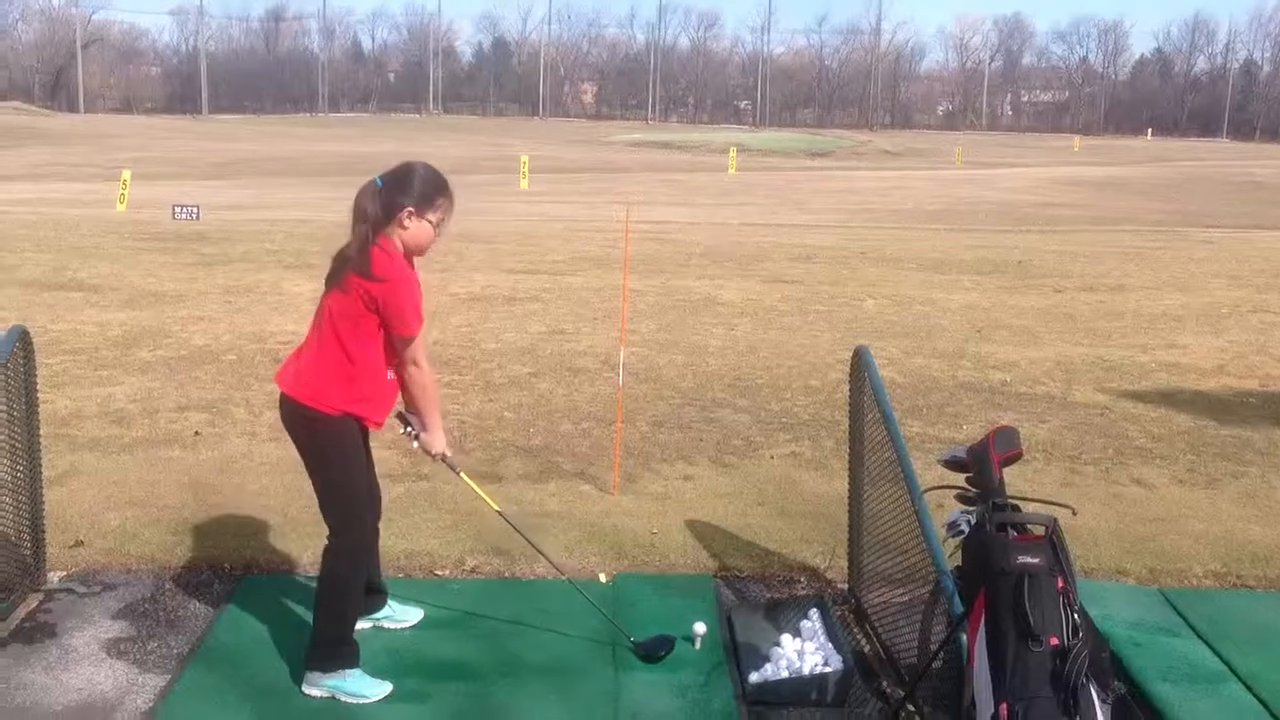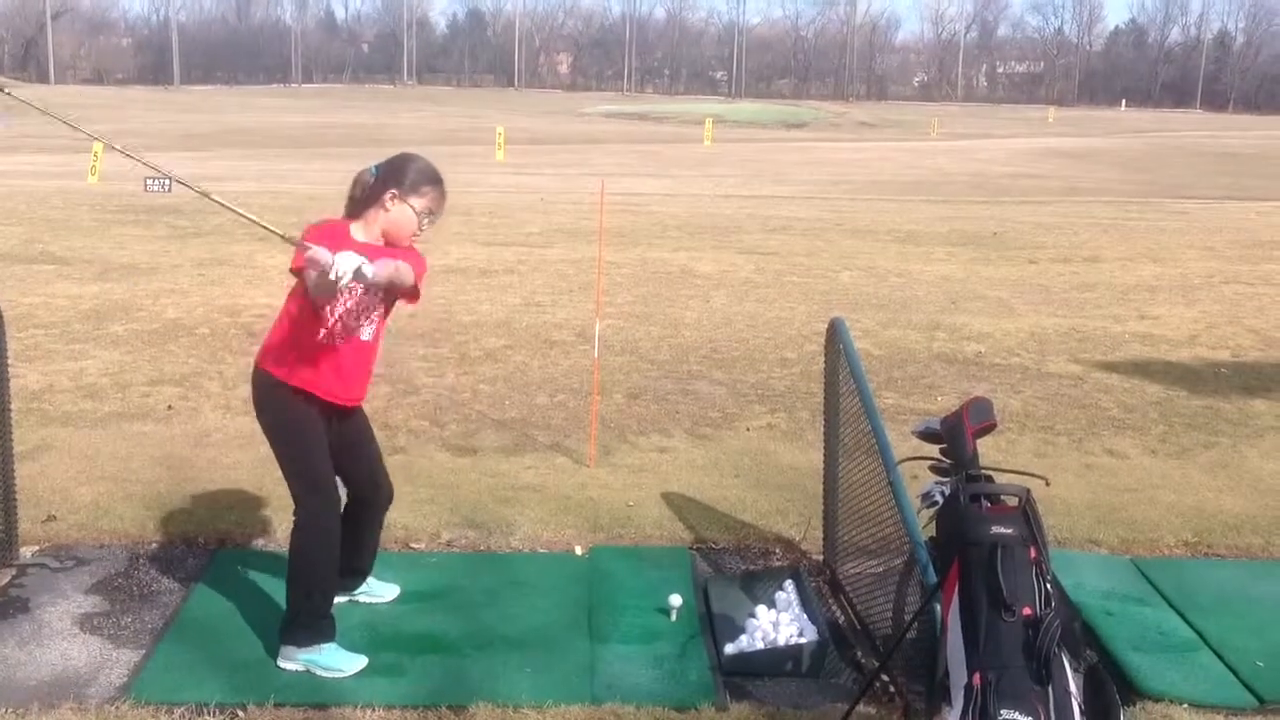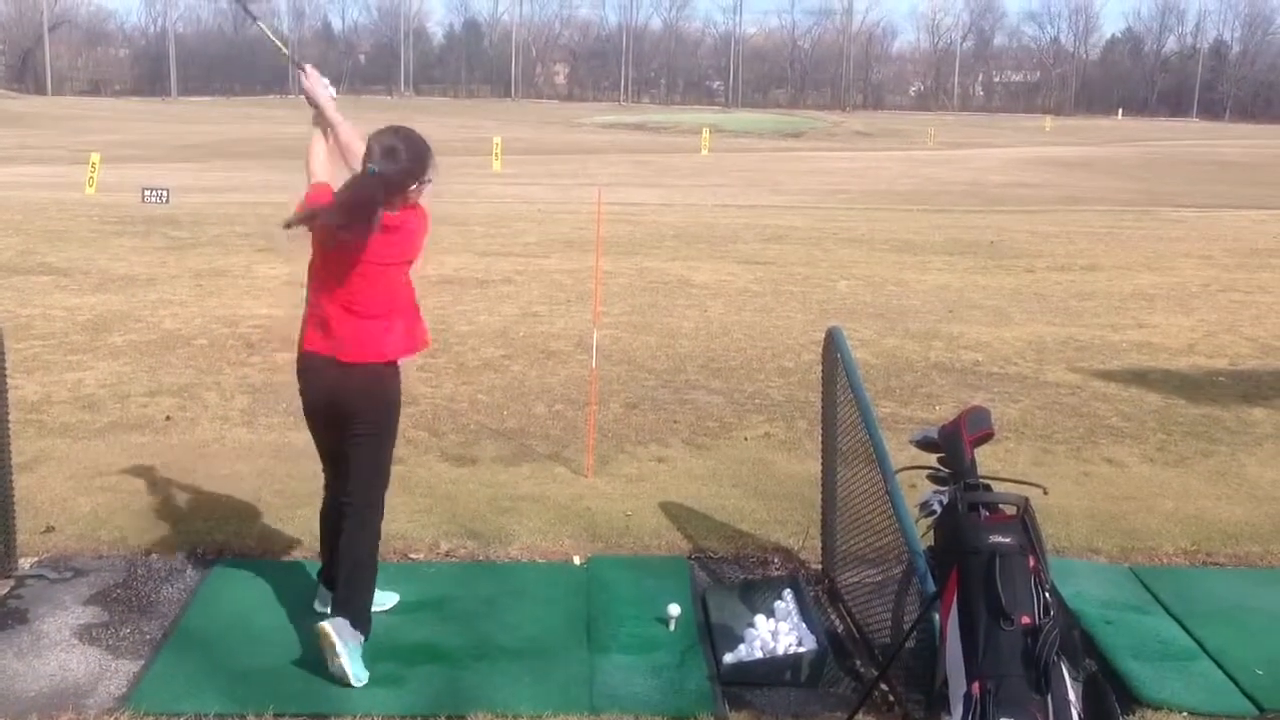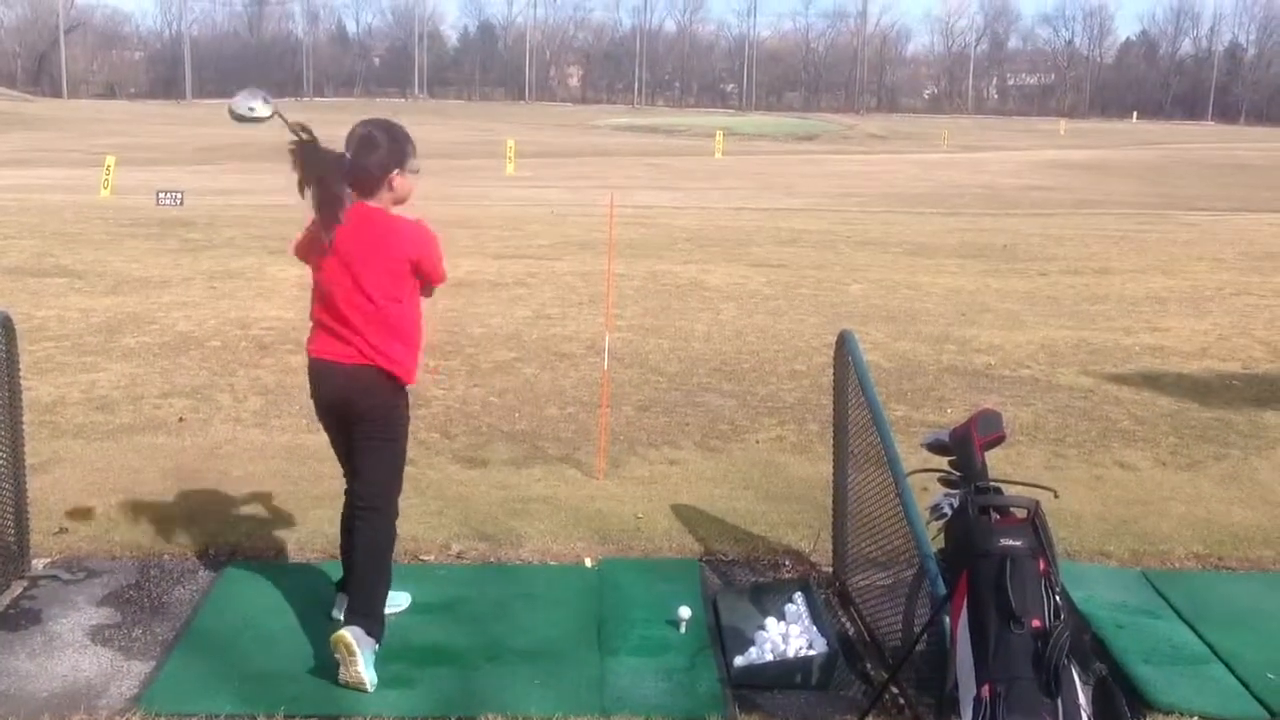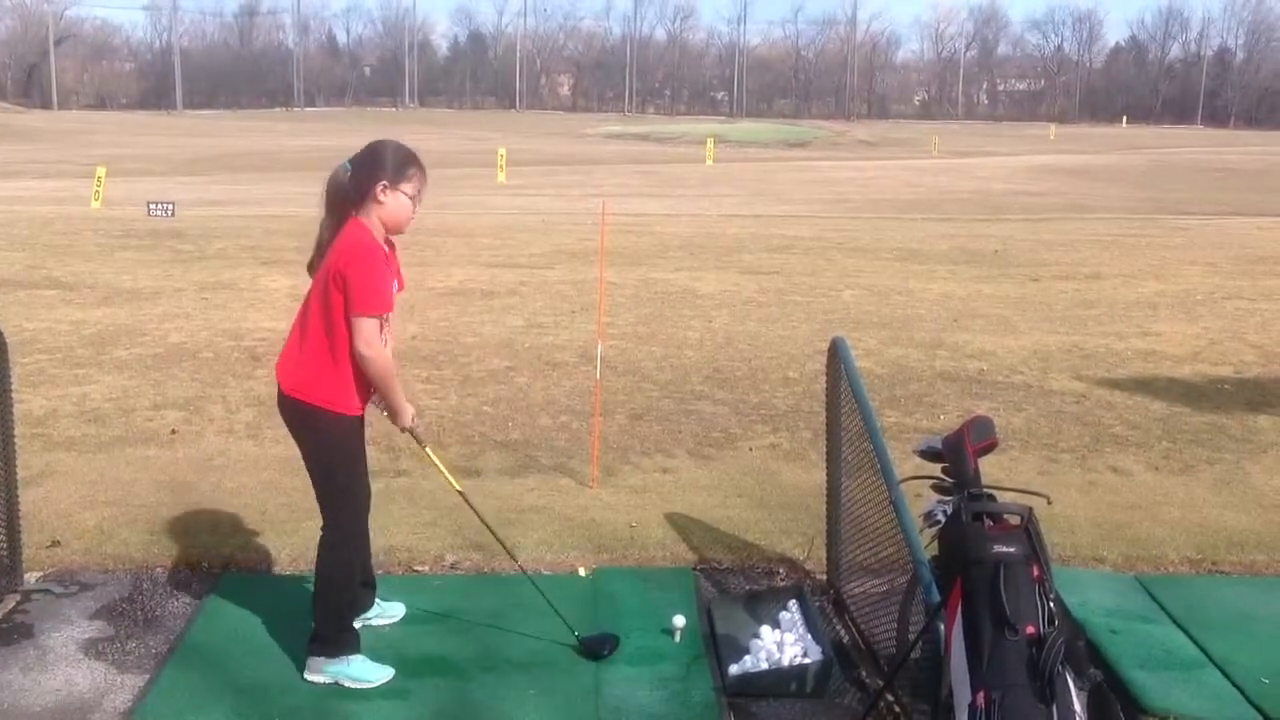
dt=1s
person 1, frame 1
left shoulder: (373, 256)
right shoulder: (393, 273)
left elbow: (395, 356)
right elbow: (415, 361)
left wrist: (417, 414)
right wrist: (433, 428)
left hip: (331, 403)
right hip: (324, 411)
left knee: (364, 507)
right knee: (351, 528)
left ankle: (367, 603)
right ankle: (327, 666)
person 1, frame 2
left shoulder: (407, 258)
right shoulder: (325, 233)
left elbow: (397, 278)
right elbow: (316, 294)
left wrist: (355, 267)
right wrist: (324, 271)
left hip: (340, 395)
right hip: (285, 385)
left knee: (374, 489)
right knee: (319, 505)
left ankle: (346, 579)
right ankle: (303, 640)
person 1, frame 3
left shoulder: (328, 213)
right shoulder: (411, 225)
left elbow: (321, 166)
left wrist: (322, 109)
right wrist: (330, 107)
left hip: (316, 371)
right hip: (372, 378)
left knee: (338, 484)
right knee: (363, 500)
left ankle: (338, 587)
right ankle: (346, 617)
person 1, frame 4
left shoulder: (323, 232)
right shoulder: (415, 238)
right elbow: (429, 285)
left hip: (326, 374)
right hip: (378, 383)
left knee: (360, 489)
right knee: (377, 505)
left ankle: (356, 592)
right ankle: (362, 626)
person 1, frame 5
left shoulder: (363, 242)
right shoulder: (366, 253)
left elbow: (371, 336)
right elbow: (368, 348)
left wrist: (389, 394)
right wrist: (399, 404)
left hip: (325, 393)
right hip: (322, 402)
left knee: (353, 504)
right knee: (345, 518)
left ankle: (358, 601)
right ankle: (330, 651)
